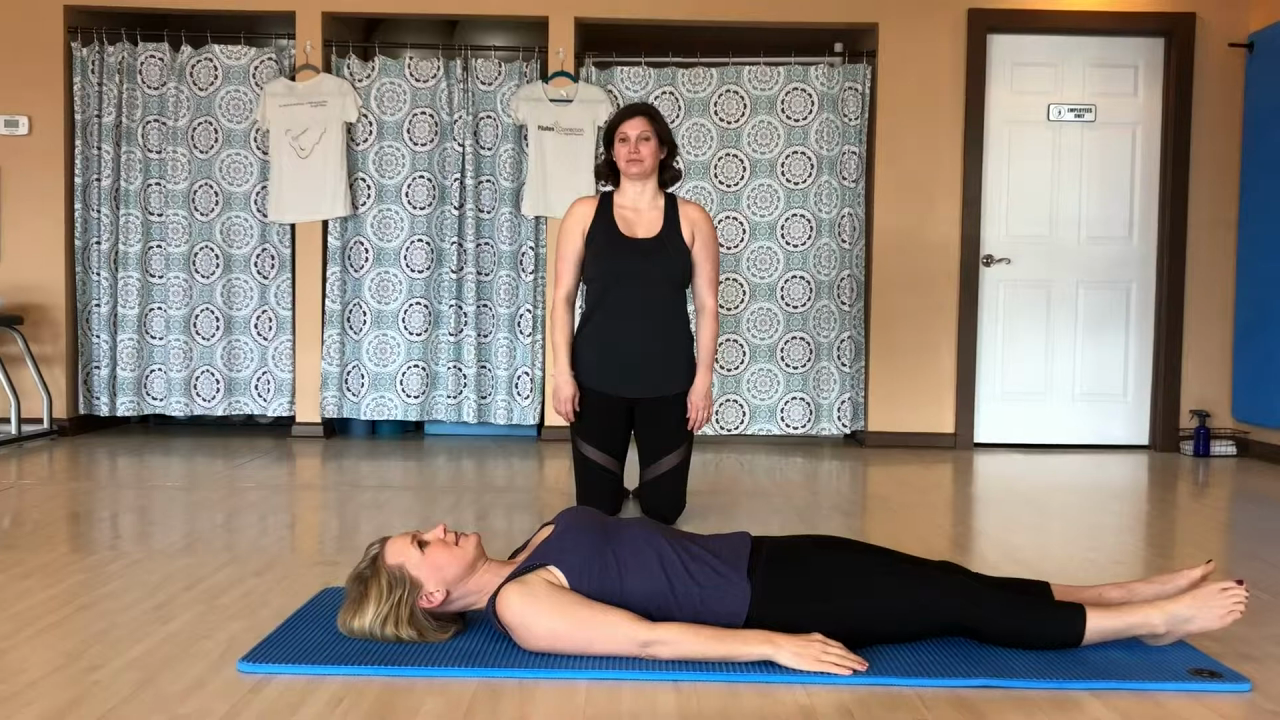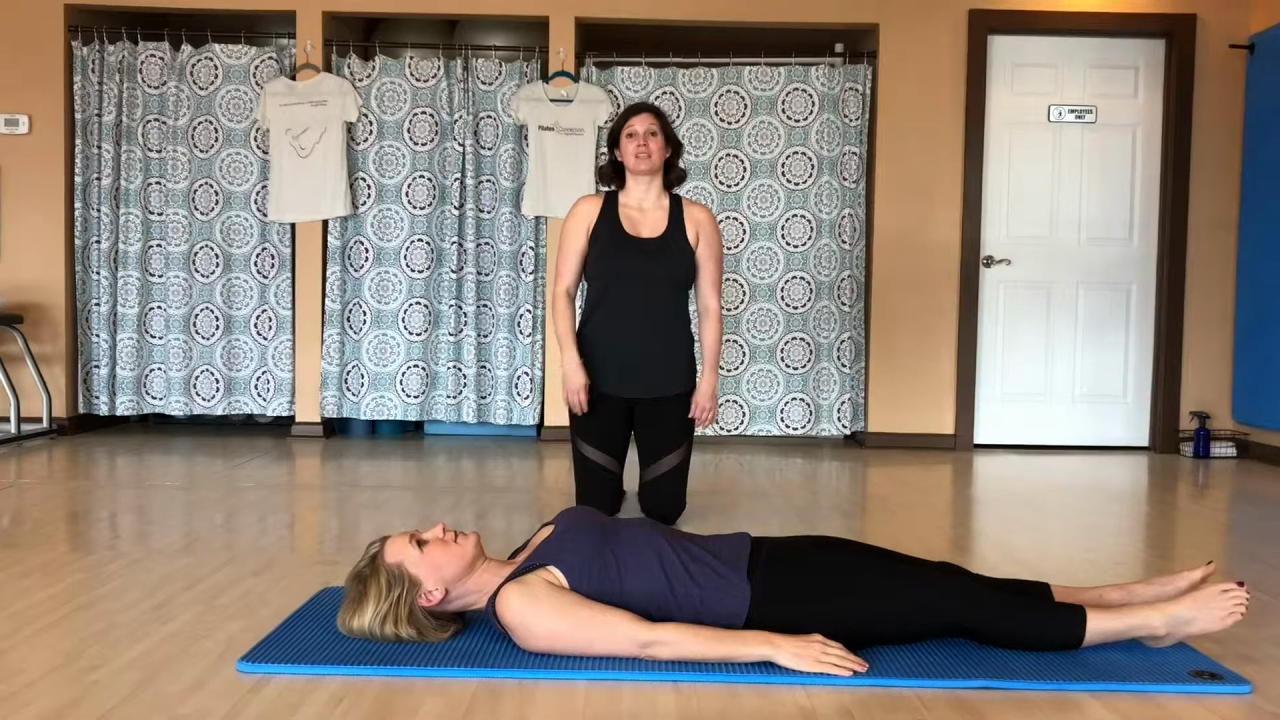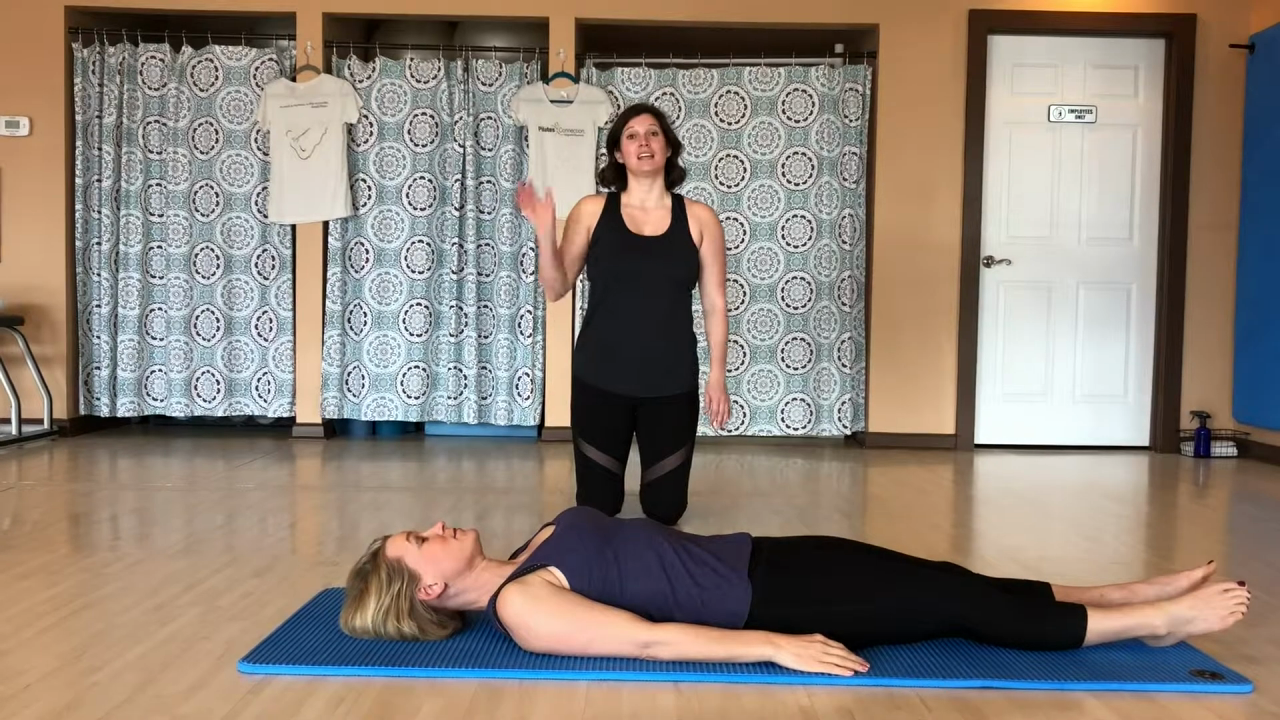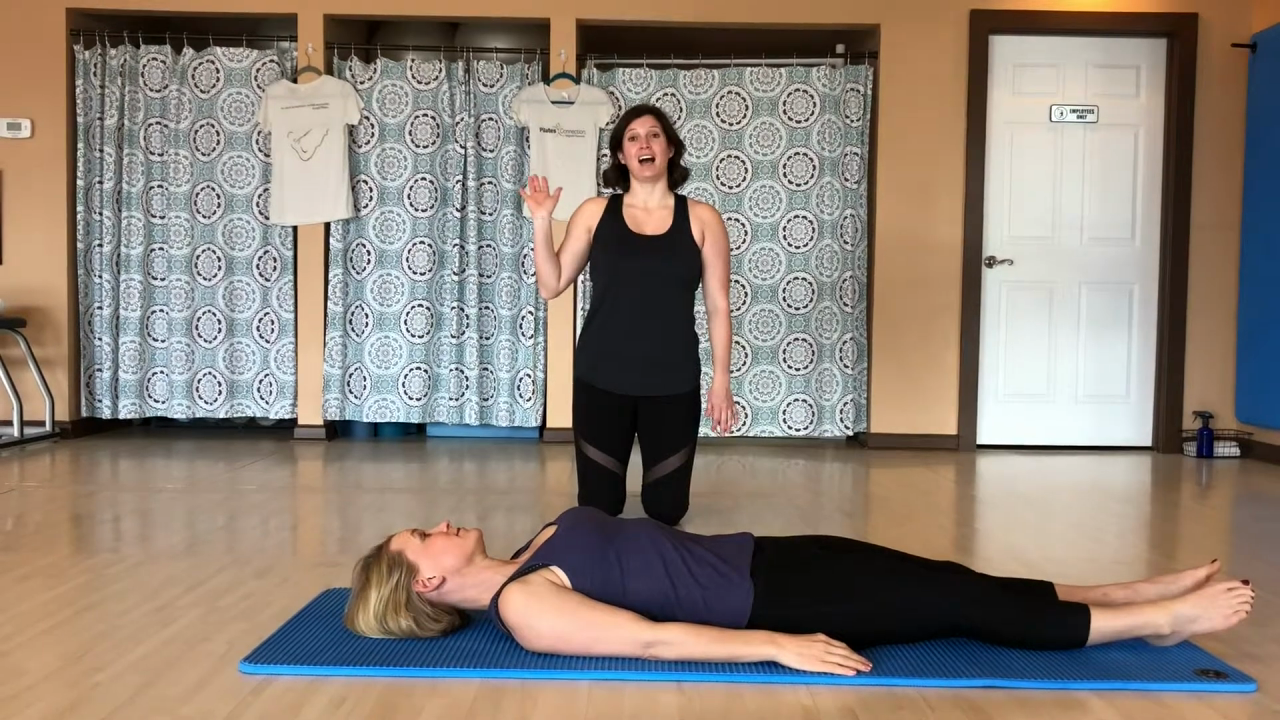
dt=0.3s
person 1, frame 1
left shoulder: (527, 562)
right shoulder: (523, 610)
right elbow: (649, 638)
right wrist: (774, 647)
left hip: (759, 557)
right hip: (755, 598)
left knee: (953, 582)
right knee: (963, 607)
left ankle: (1140, 592)
right ankle: (1155, 620)
person 1, frame 2
left shoulder: (522, 563)
right shoulder: (522, 611)
right elbow: (649, 639)
right wrist: (777, 646)
left hip: (758, 558)
right hip: (756, 603)
left knee: (950, 583)
right knee: (961, 609)
left ankle: (1143, 595)
right ankle: (1160, 621)
person 1, frame 3
left shoulder: (528, 560)
right shoulder: (522, 610)
right elbow: (650, 639)
right wrist: (776, 647)
left hip: (761, 558)
right hip: (759, 600)
left knee: (953, 580)
right knee: (965, 608)
left ankle: (1146, 593)
right ankle: (1158, 620)
person 1, frame 4
left shoulder: (528, 562)
right shoulder: (524, 609)
right elbow: (653, 638)
right wrist: (778, 646)
left hip: (760, 557)
right hip: (758, 602)
left knee: (953, 582)
right knee: (963, 608)
left ankle: (1147, 594)
right ankle: (1162, 620)
person 2, frame 1
left shoulder: (691, 218)
right shoulder: (585, 213)
left elbow: (706, 304)
right elbow: (563, 297)
left wrist: (703, 378)
right wrist: (562, 371)
left hip: (668, 383)
right hip: (598, 380)
left knee: (664, 509)
right knee: (596, 507)
left ankle: (646, 492)
right ankle: (617, 493)
person 2, frame 2
left shoulder: (696, 218)
right shoulder: (589, 210)
left elbow: (709, 304)
right elbow: (563, 291)
left wrist: (708, 378)
right wrist: (571, 360)
left hip: (668, 383)
right hip: (600, 380)
left knee: (664, 509)
right knee: (595, 507)
left ankle: (651, 518)
right ankle: (613, 494)
person 2, frame 3
left shoulder: (698, 217)
right shoulder: (592, 210)
left elbow: (714, 303)
right elbow: (556, 288)
left wrist: (717, 375)
right wrist: (544, 231)
left hip: (671, 382)
right hip: (600, 378)
left knee: (665, 509)
right knee: (596, 506)
left ankle: (652, 521)
person 2, frame 4
left shoulder: (701, 218)
right shoulder: (595, 212)
left elbow: (717, 304)
right elbow: (551, 286)
left wrist: (720, 379)
right wrist: (541, 221)
left hip: (673, 383)
right hip: (601, 379)
left knee: (667, 509)
right knee: (598, 506)
